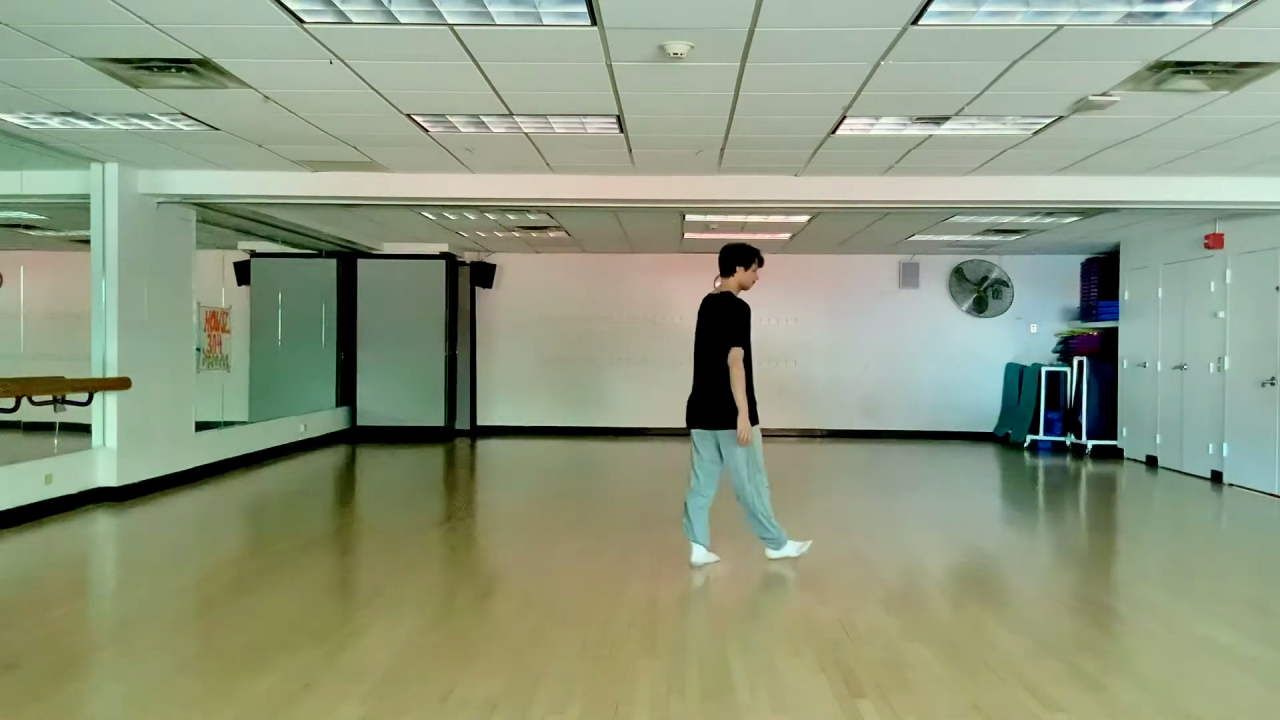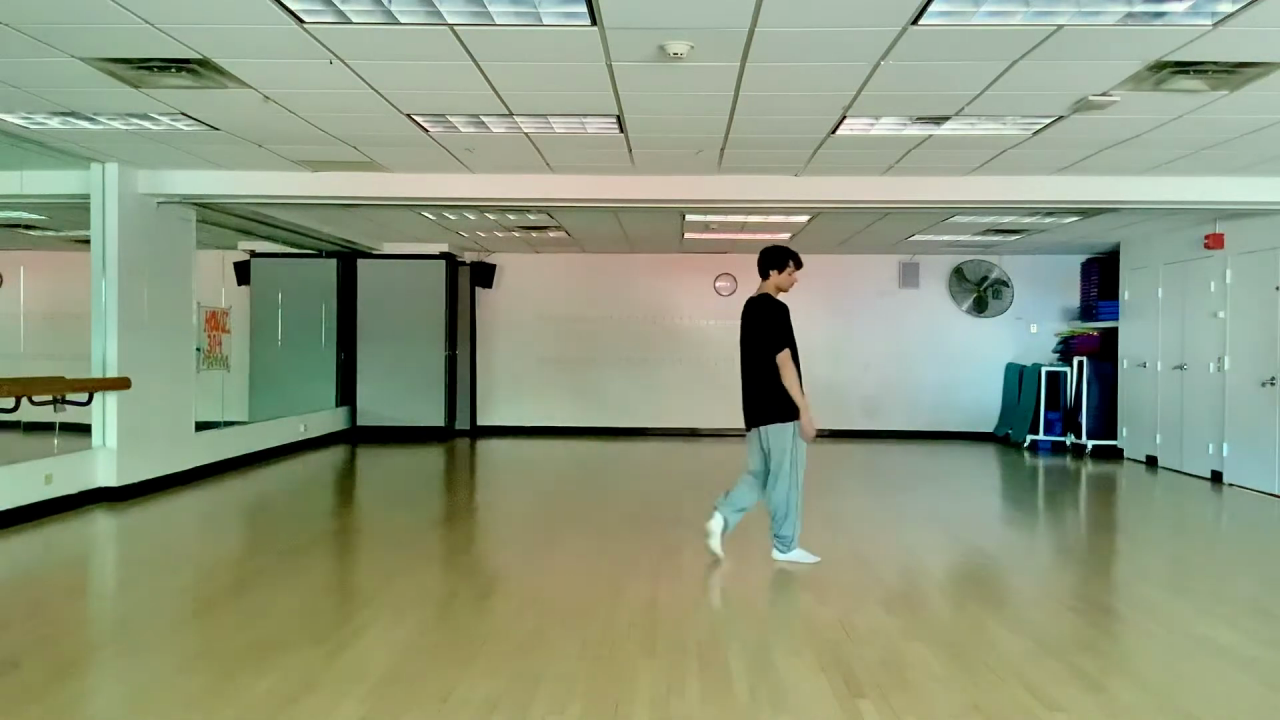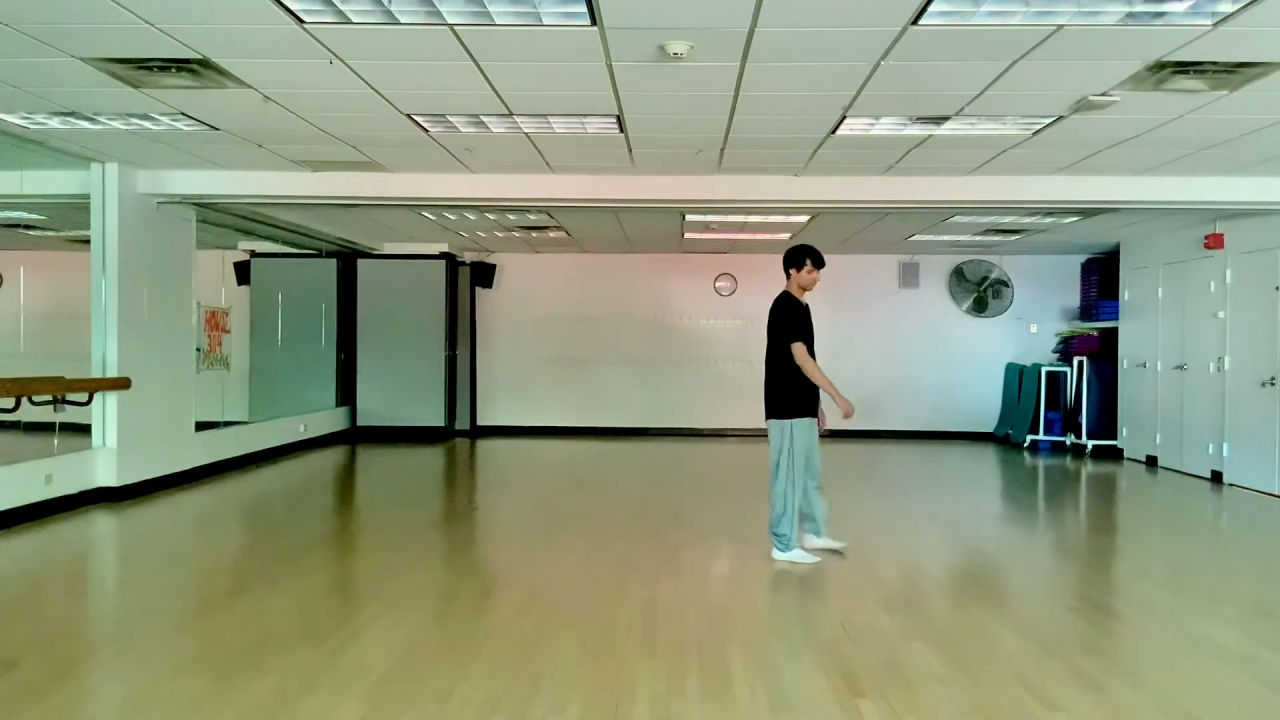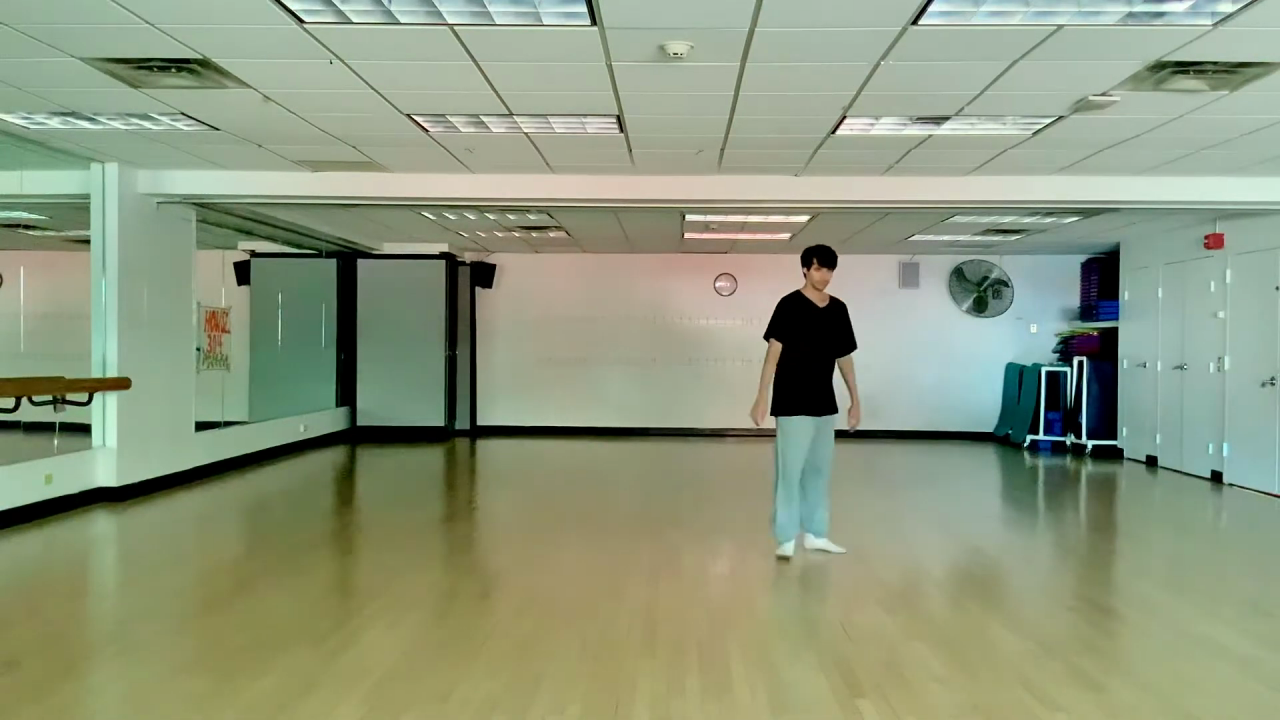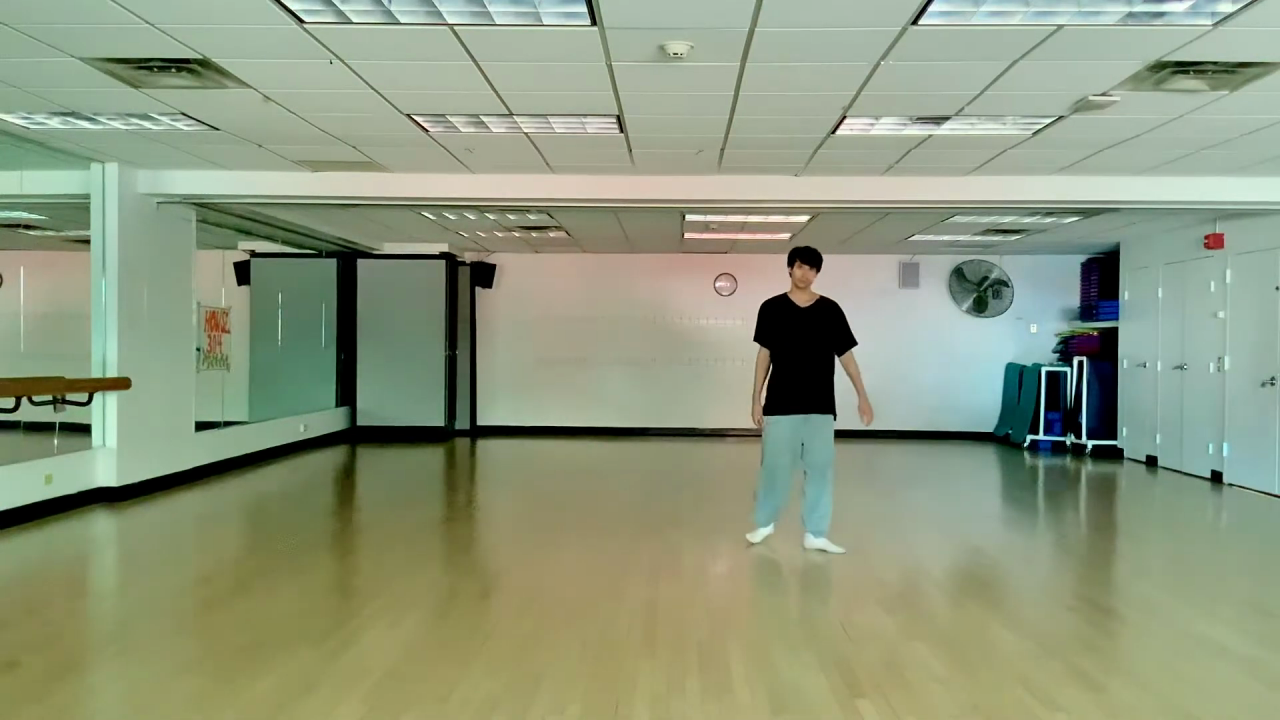
dt=0.4s
person 1, frame 1
left shoulder: (707, 304)
right shoulder: (736, 308)
right elbow: (735, 361)
right wrist: (744, 412)
left hip: (702, 410)
right hip: (729, 411)
left knee: (702, 479)
right knee: (751, 481)
left ankle: (699, 546)
right ankle: (775, 543)
person 1, frame 2
left shoulder: (751, 306)
right shoulder: (776, 309)
right elbow: (785, 362)
right wrist: (804, 409)
left hip: (756, 407)
right hip: (778, 410)
left knee: (759, 474)
right knee: (786, 478)
left ankle: (721, 517)
right ankle: (785, 546)
person 1, frame 3
left shoulder: (796, 305)
right shoulder: (788, 306)
right elbow: (801, 358)
left wrist: (816, 405)
right wrist: (837, 395)
left hip: (800, 405)
right hip: (788, 407)
left knee: (810, 474)
right knee: (789, 475)
left ankle: (813, 533)
right ankle: (784, 546)
person 1, frame 4
left shoulder: (839, 309)
right shoulder: (790, 305)
left elbow: (845, 358)
right elbow: (773, 352)
left wrist: (855, 400)
right wrist: (762, 397)
left hip: (825, 406)
right hip: (793, 406)
left knee: (819, 471)
right knee: (790, 470)
left ankle: (814, 533)
right ankle: (785, 536)
person 1, frame 5
left shoulder: (830, 310)
right shoulder: (772, 308)
left elbow: (845, 354)
right elbow: (764, 355)
left wrist: (862, 395)
right wrist: (756, 399)
left hip: (820, 404)
right hip: (781, 403)
left knee: (820, 468)
right knee: (774, 465)
left ankle: (815, 534)
right ankle: (764, 522)
